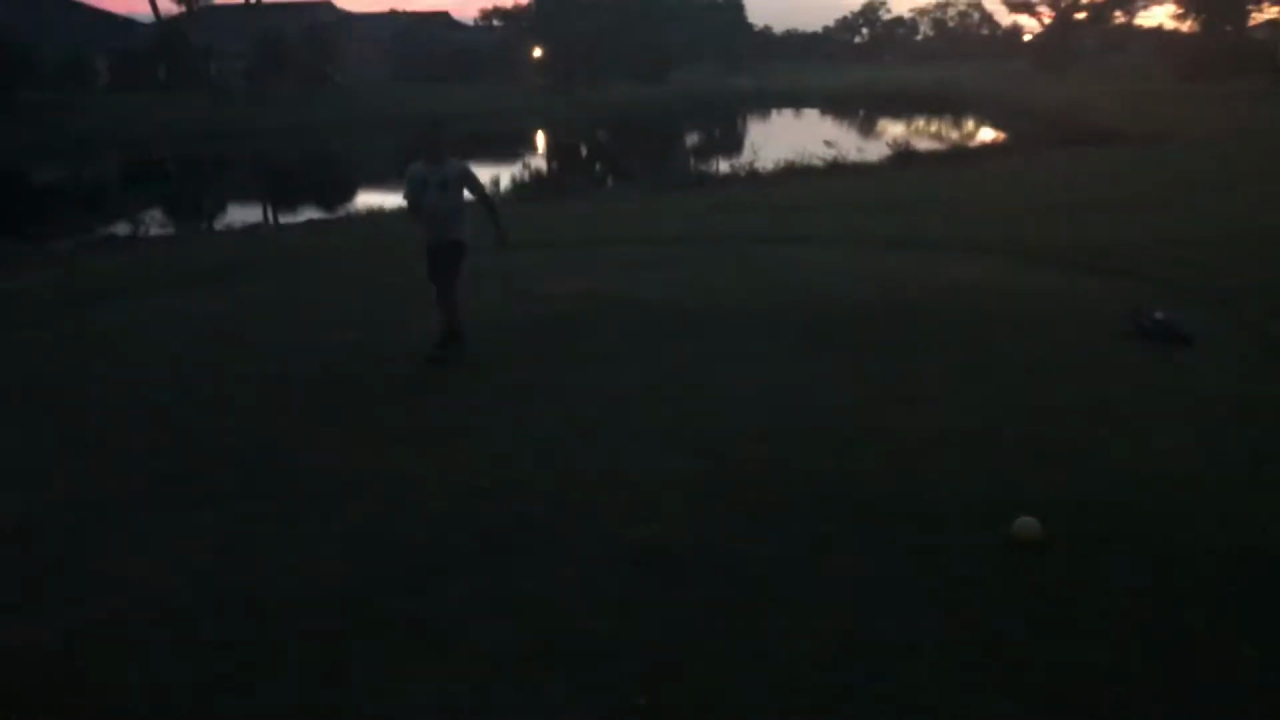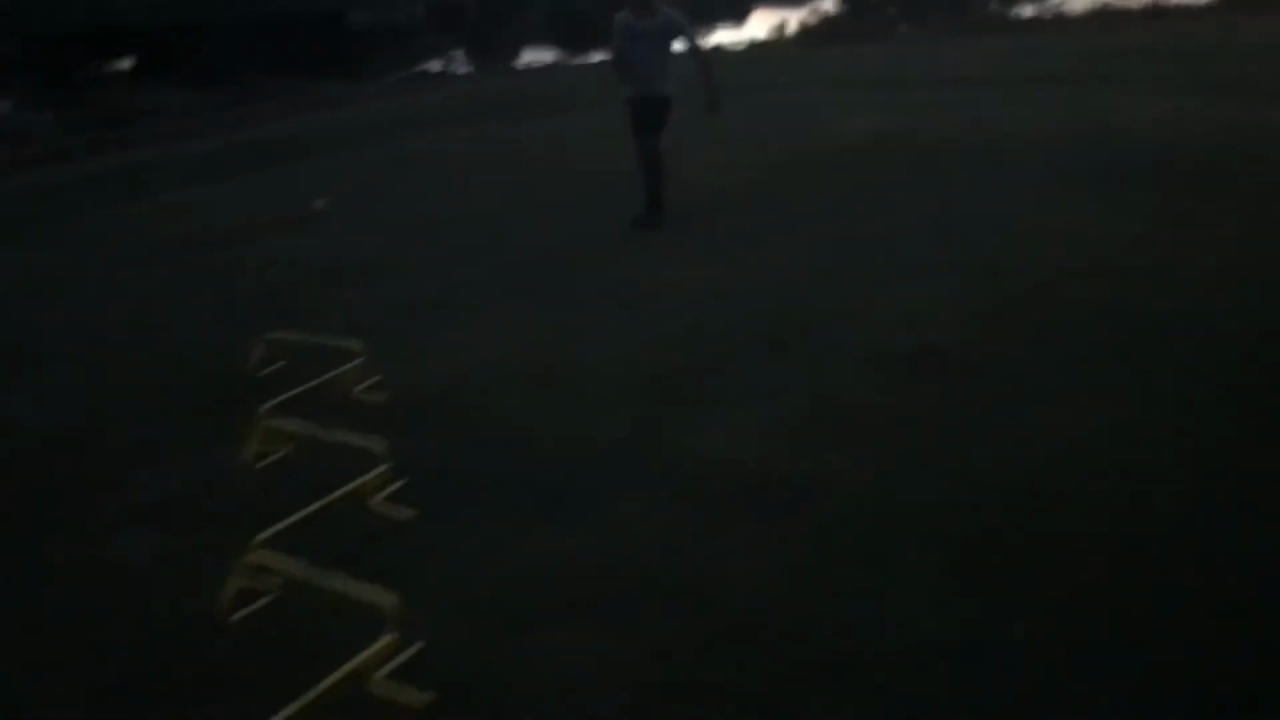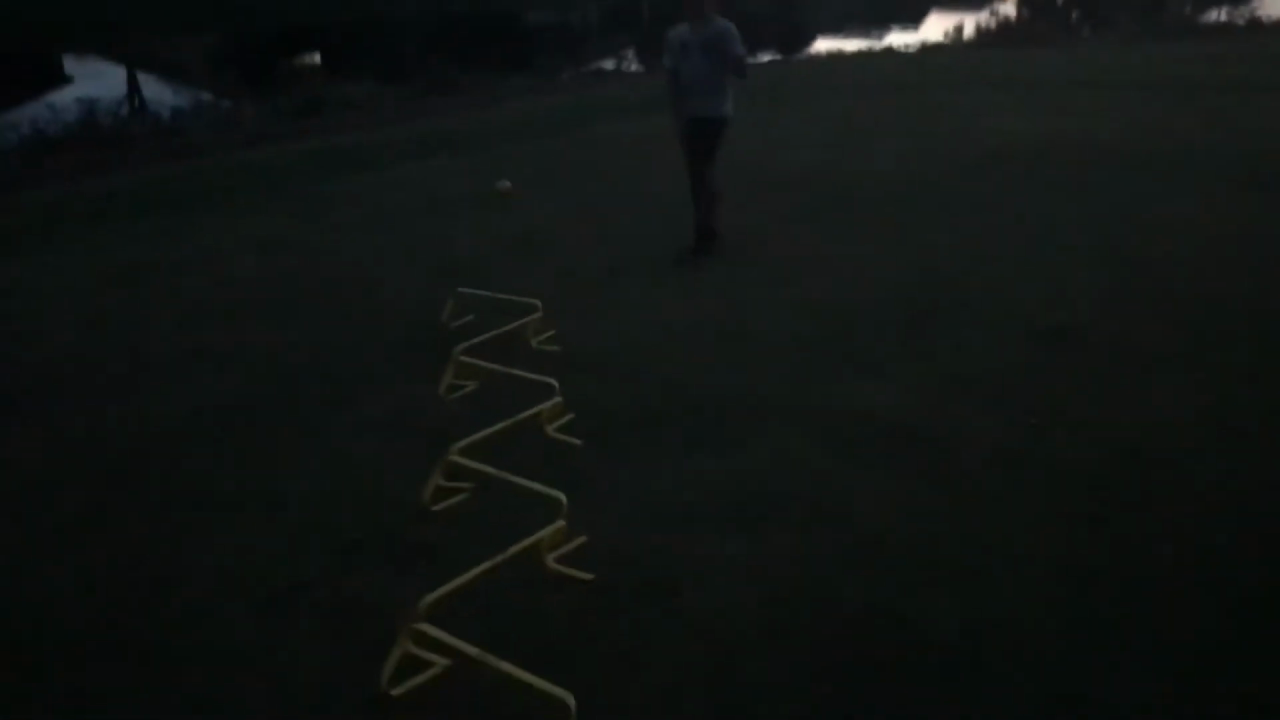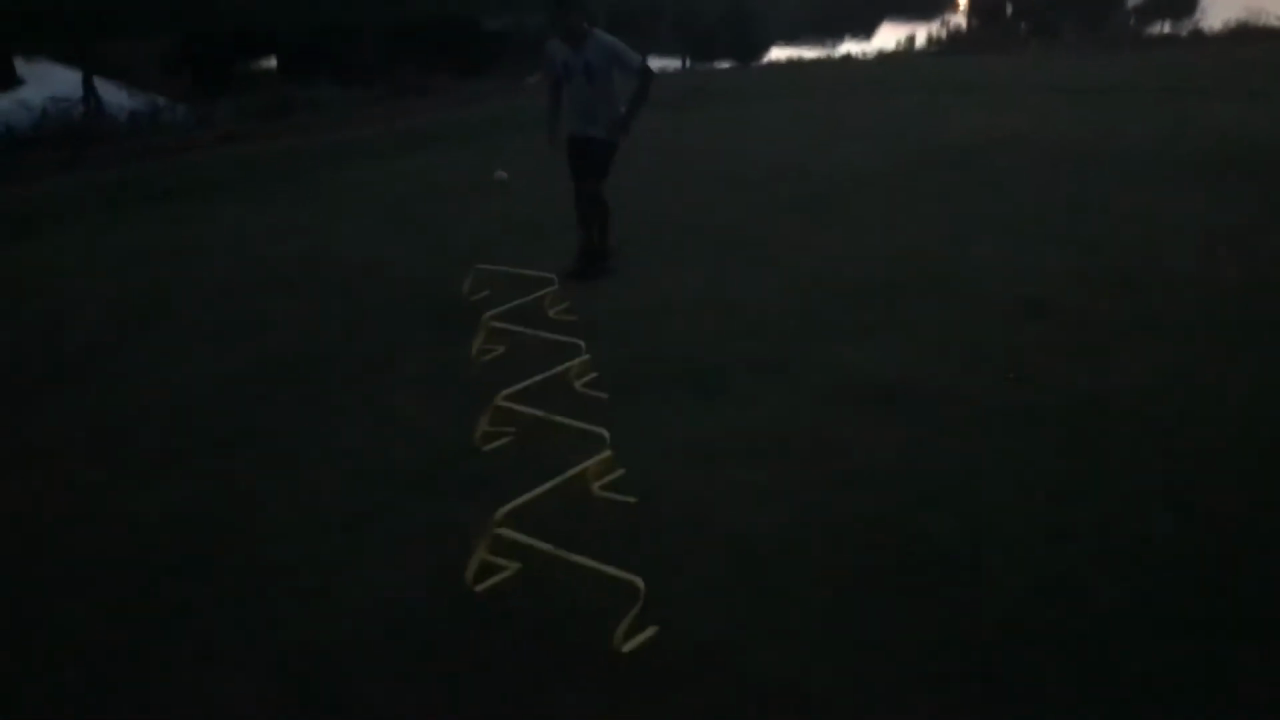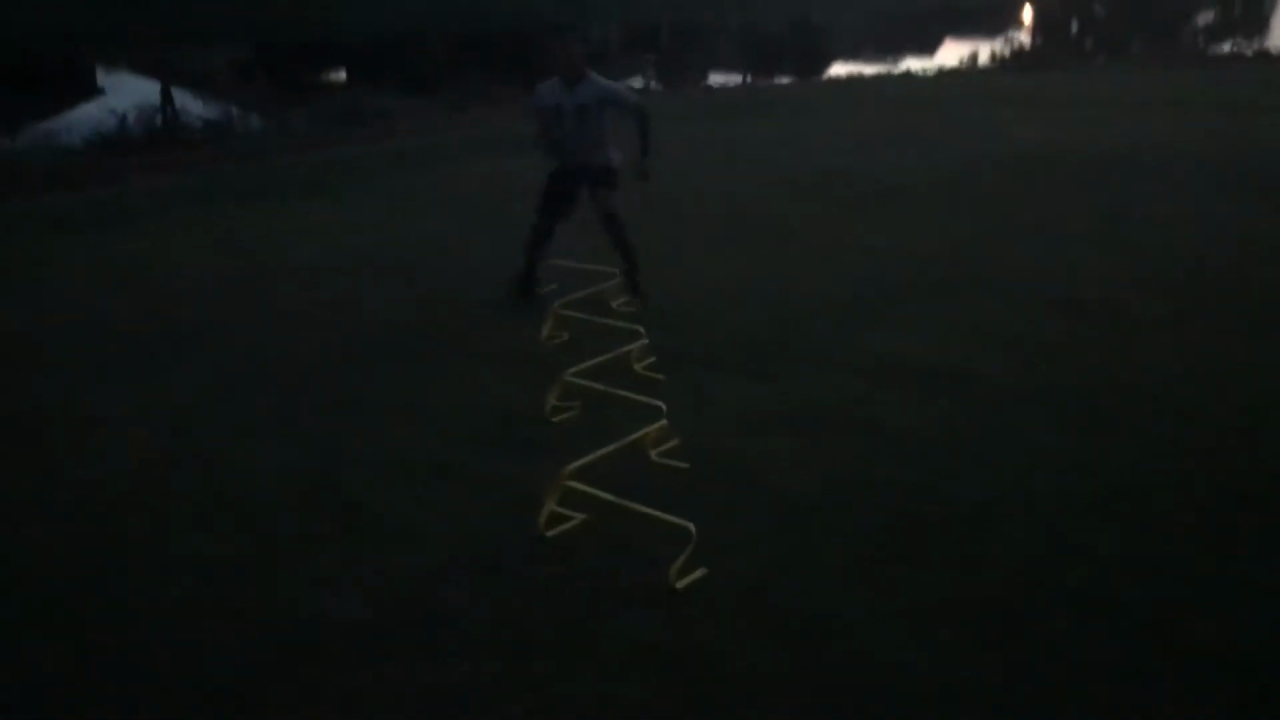
dt=1s
person 1, frame 1
left shoulder: (459, 169)
right shoulder: (414, 172)
left elbow: (484, 197)
right elbow: (412, 205)
left wrist: (499, 227)
right wrist: (427, 223)
left hip: (454, 237)
right hip: (432, 239)
left knee: (446, 287)
right knee: (444, 287)
left ankle: (445, 342)
right ankle: (455, 334)
person 1, frame 2
right shoulder: (622, 20)
left elbow: (697, 53)
right elbow: (618, 61)
left wrist: (710, 91)
right wrist: (633, 81)
left hip: (659, 91)
right hip: (636, 92)
left knee: (651, 145)
right knee: (643, 147)
left ankle: (654, 205)
right ankle: (653, 202)
person 1, frame 3
left shoulder: (724, 30)
right shoulder: (675, 36)
left elbow: (740, 69)
right elbow: (673, 79)
left wrist: (718, 56)
right wrist: (678, 113)
left hip: (715, 111)
right hip: (689, 113)
left knee: (702, 170)
right knee: (696, 172)
left ankle: (704, 230)
right ankle: (706, 230)
person 1, frame 4
left shoulder: (607, 46)
right shoulder: (554, 49)
left elbow: (645, 75)
left wrist: (628, 117)
right wrist: (553, 122)
left hip: (605, 131)
right hip: (575, 130)
left knee: (589, 190)
right knee: (582, 191)
left ankle: (603, 250)
right ankle: (589, 252)
person 1, frame 5
left shoulder: (602, 89)
right shoulder: (546, 90)
left elbow: (640, 113)
right elbow: (543, 128)
left wrist: (643, 157)
right wrist: (552, 145)
left hip: (600, 162)
right hip: (565, 163)
left knee: (608, 213)
right knee: (542, 225)
left ankle: (632, 276)
right ankle: (528, 278)
